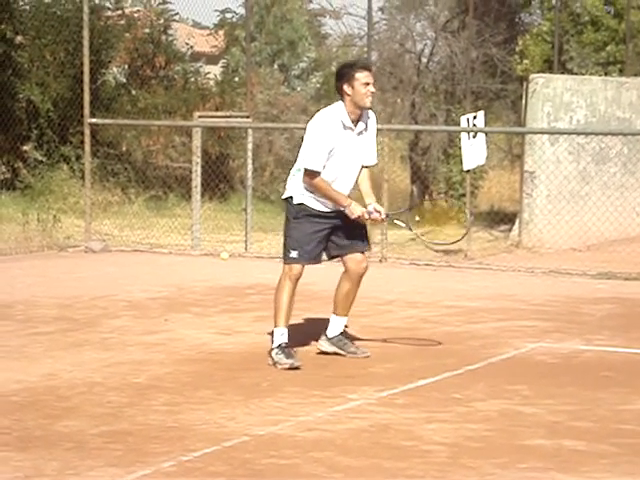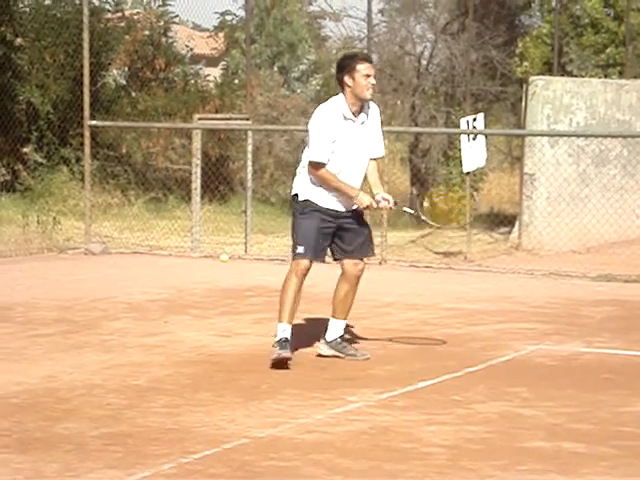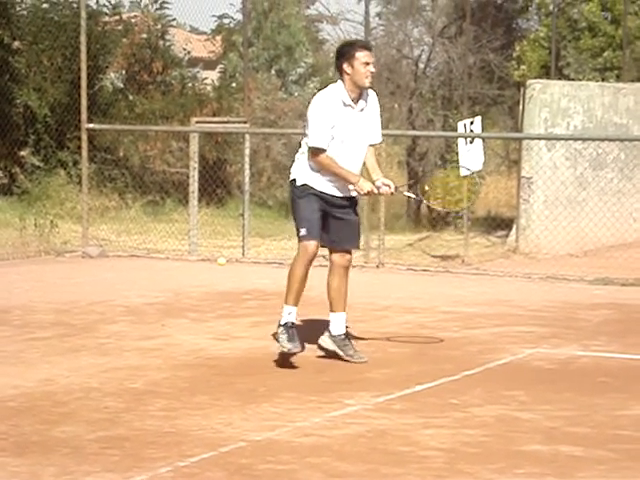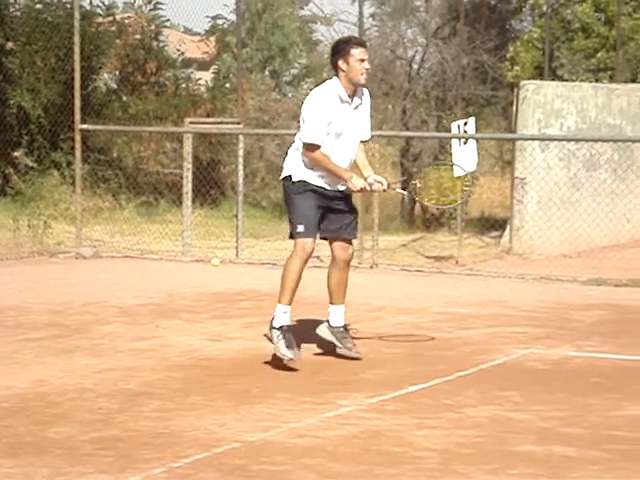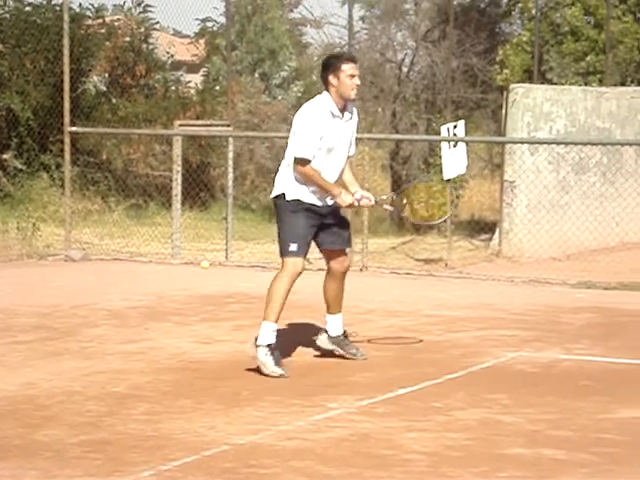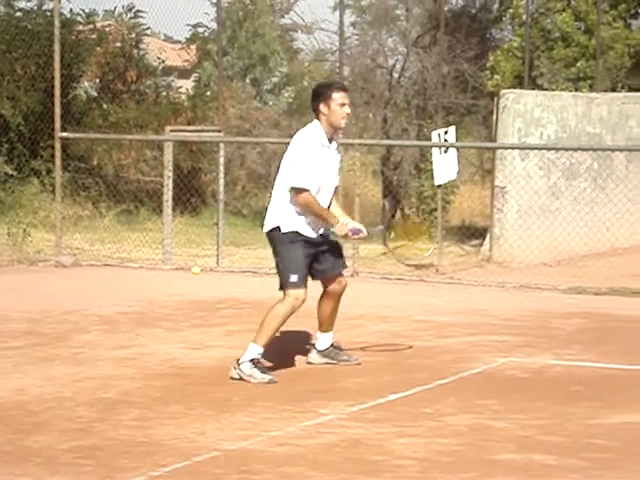
dt=0.1s
person 1, frame 1
left shoulder: (369, 121)
right shoulder: (323, 123)
left elbow: (364, 166)
right elbow: (311, 176)
left wrist: (369, 201)
right wrist: (348, 203)
left hip: (341, 209)
right hip: (306, 204)
left knee: (358, 263)
right knee: (293, 270)
left ankle: (333, 335)
right ankle: (280, 345)
person 1, frame 2
left shoulder: (372, 113)
right shoulder: (325, 115)
left elbow: (371, 159)
right elbow: (317, 168)
left wrist: (378, 191)
right wrist: (357, 194)
left hip: (347, 206)
right hip: (313, 200)
left knee: (354, 269)
right knee: (301, 266)
left ankle: (333, 339)
right ankle: (282, 339)
person 1, frame 3
left shoulder: (371, 100)
right shoulder: (325, 102)
right elbow: (317, 155)
left wrist: (377, 176)
right wrist: (357, 181)
left hip: (343, 193)
right hip: (310, 185)
left knee: (342, 261)
right knee: (308, 249)
left ankle: (335, 334)
right ankle: (287, 323)
person 1, frame 4
left shoulder: (363, 97)
right shoulder: (320, 99)
right elbow: (310, 151)
left wrist: (368, 173)
right wrist: (349, 177)
left hip: (336, 187)
right hip: (304, 181)
left knee: (343, 253)
right knee: (304, 247)
left ankle: (335, 325)
right ankle: (280, 324)
person 1, frame 5
left shoulder: (349, 114)
right shoulder: (312, 114)
right elbow: (302, 166)
left wrist: (356, 190)
right wrist: (339, 193)
left hip: (325, 204)
right hip: (294, 199)
left knee: (340, 263)
right knee: (293, 266)
left ankle: (332, 334)
right ankle: (264, 342)
person 1, frame 6
left shoulder: (332, 142)
right shoulder: (306, 142)
right elbow: (300, 195)
left wrist: (345, 221)
right wrist: (334, 223)
left hip: (314, 230)
right hip: (287, 228)
left knee: (337, 285)
right knee: (295, 296)
left ankle: (323, 348)
right ankle: (247, 361)
